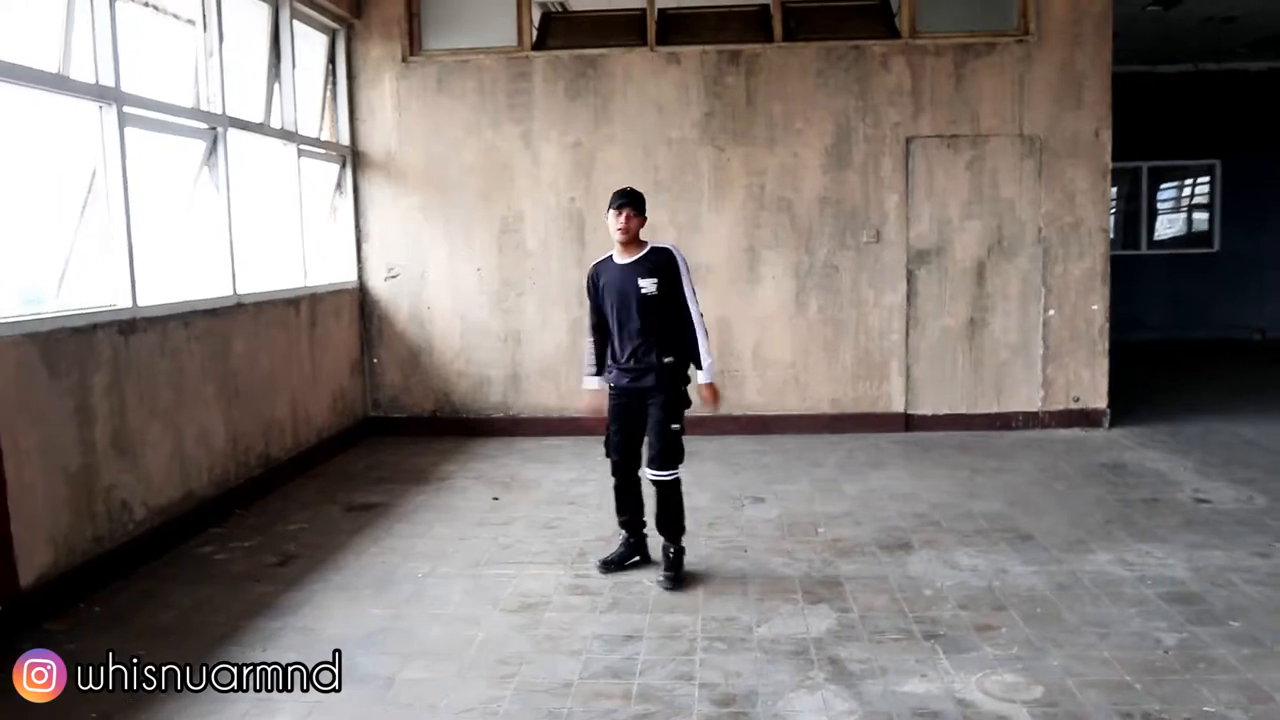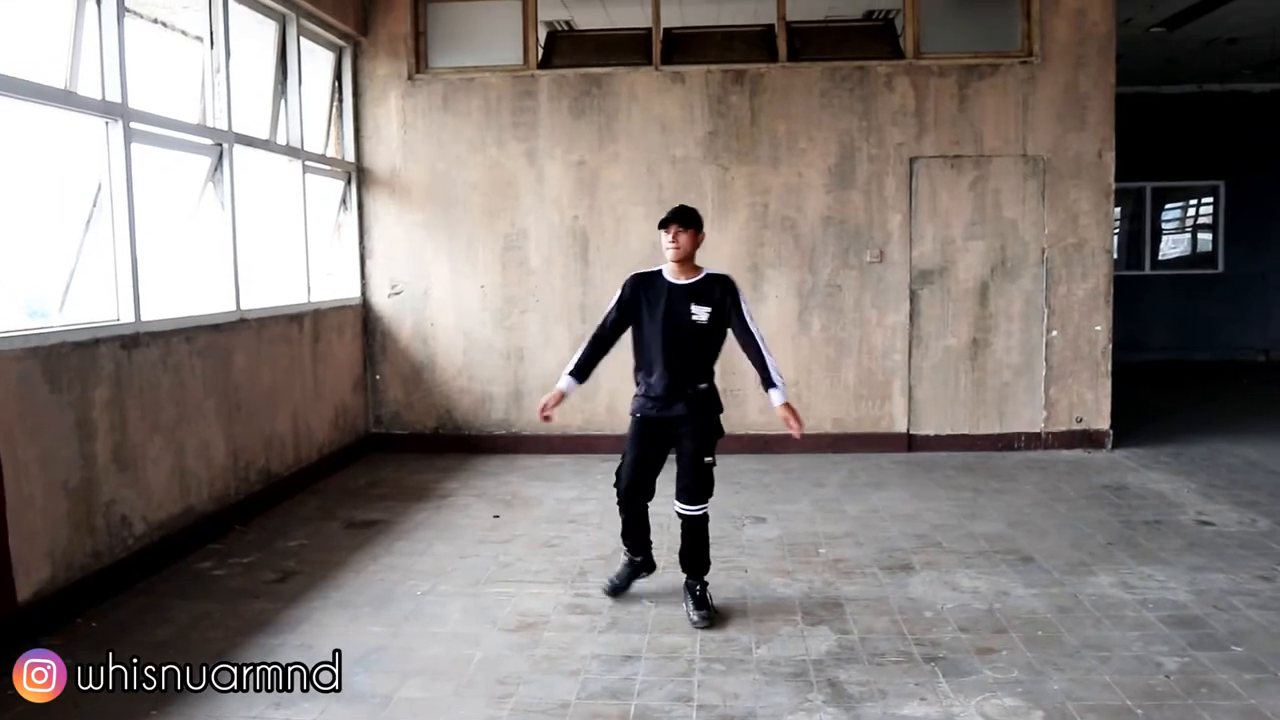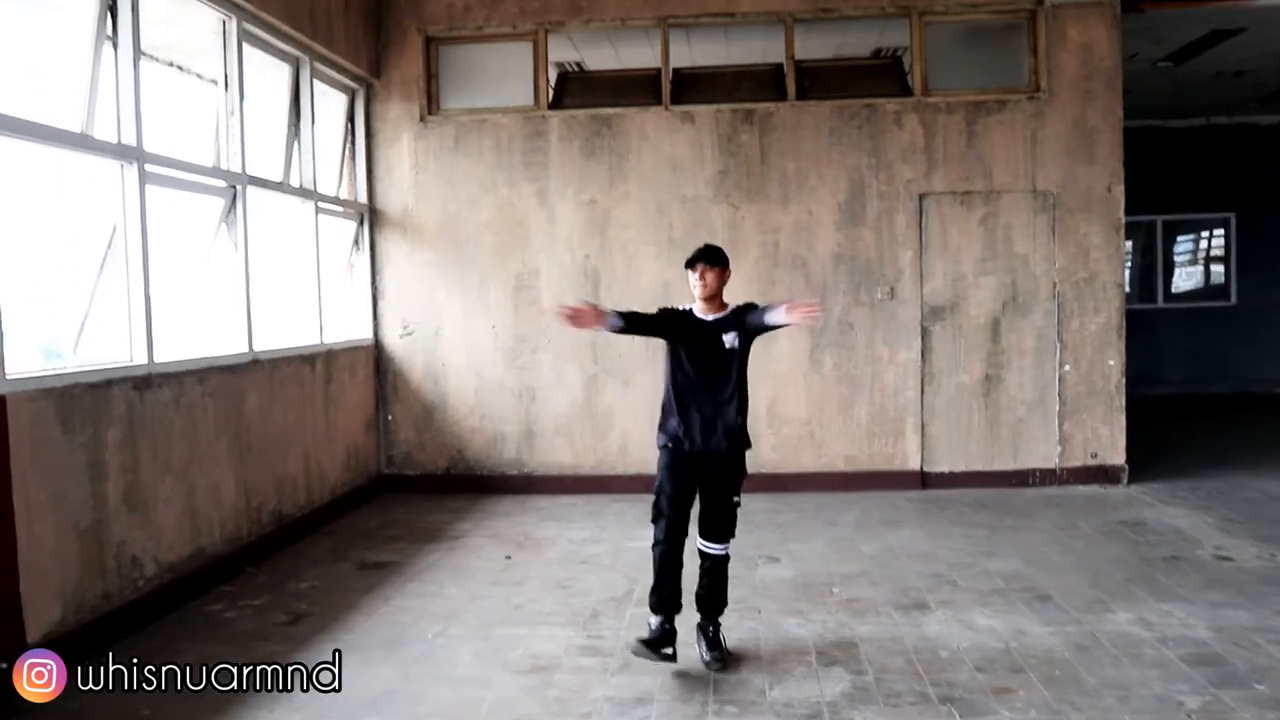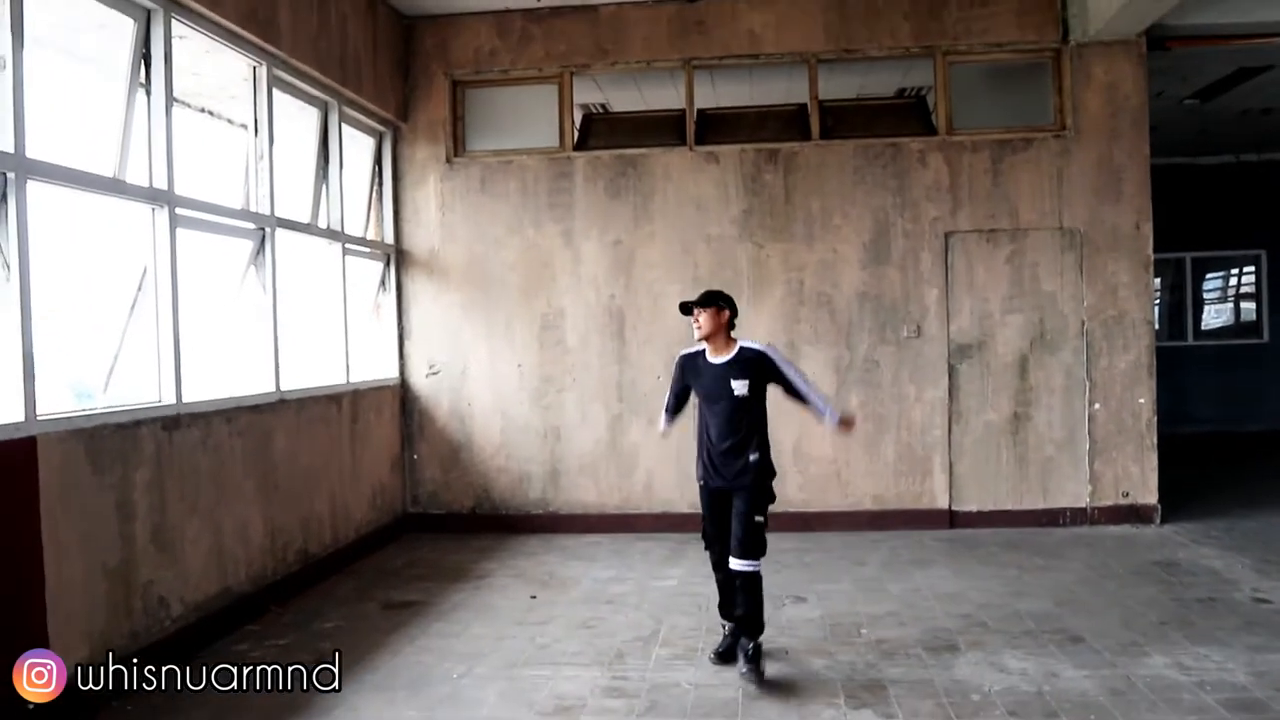
dt=0.7s
person 1, frame 1
left shoulder: (667, 259)
right shoulder: (599, 273)
left elbow: (690, 317)
left wrist: (704, 374)
right wrist: (595, 381)
left hip: (664, 378)
right hip: (622, 380)
left knee: (661, 466)
right knee: (622, 465)
left ankle: (674, 548)
right ankle: (633, 541)
person 1, frame 2
left shoulder: (720, 288)
right shoulder: (638, 285)
left elbow: (750, 339)
right elbow: (605, 332)
left wrist: (779, 396)
right wrist: (565, 383)
left hip: (697, 408)
right hip: (649, 405)
left knee: (693, 501)
right knee: (630, 490)
left ankle: (695, 584)
right ankle: (638, 557)
person 1, frame 3
left shoulder: (741, 320)
right shoulder: (674, 320)
left elbow: (763, 316)
right elbow: (639, 322)
left wrist: (787, 313)
right wrist: (603, 317)
left hip: (725, 445)
right hip: (678, 442)
left knee: (716, 539)
right knee: (668, 533)
left ankle: (709, 625)
right ankle: (662, 625)
person 1, frame 4
left shoulder: (757, 357)
right shoulder: (688, 364)
left elbow: (799, 387)
right elbow: (678, 396)
left wrist: (833, 415)
right wrist: (666, 420)
left hip: (749, 475)
right hip: (710, 476)
left knee: (744, 557)
right knee: (719, 557)
left ankle: (750, 643)
right ankle: (733, 629)
